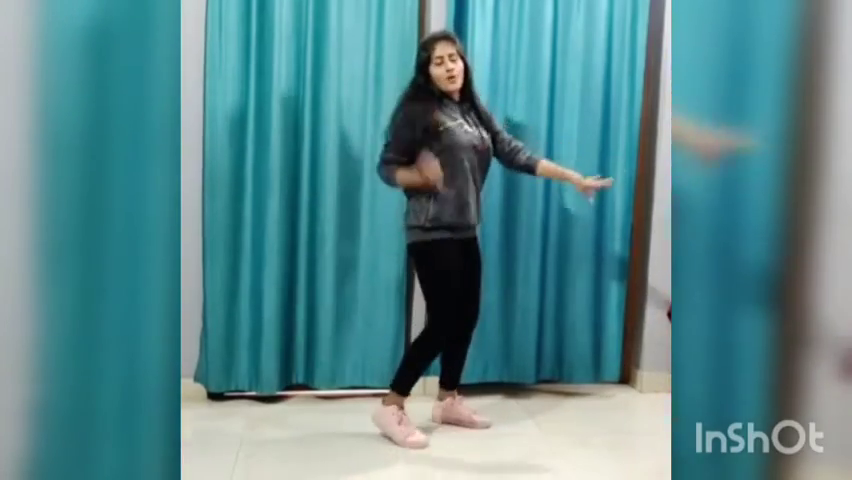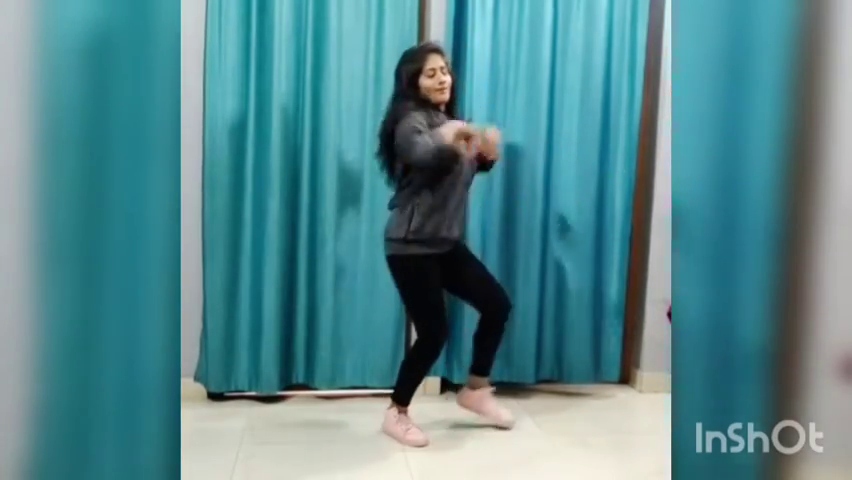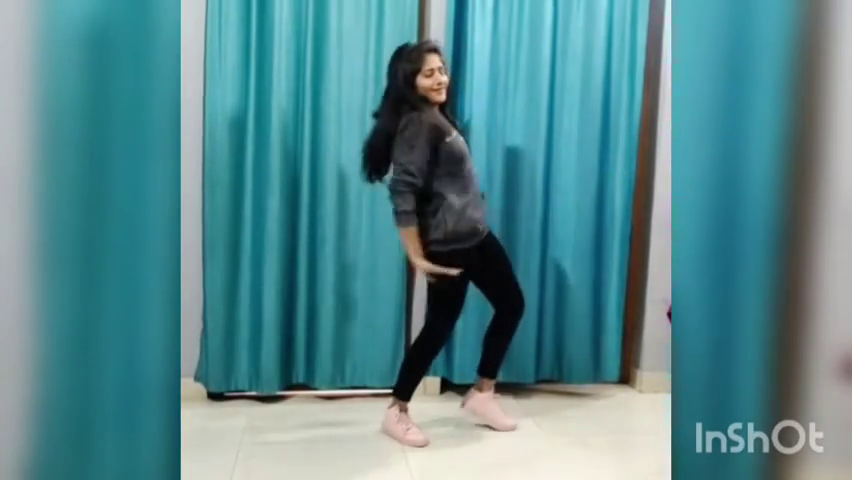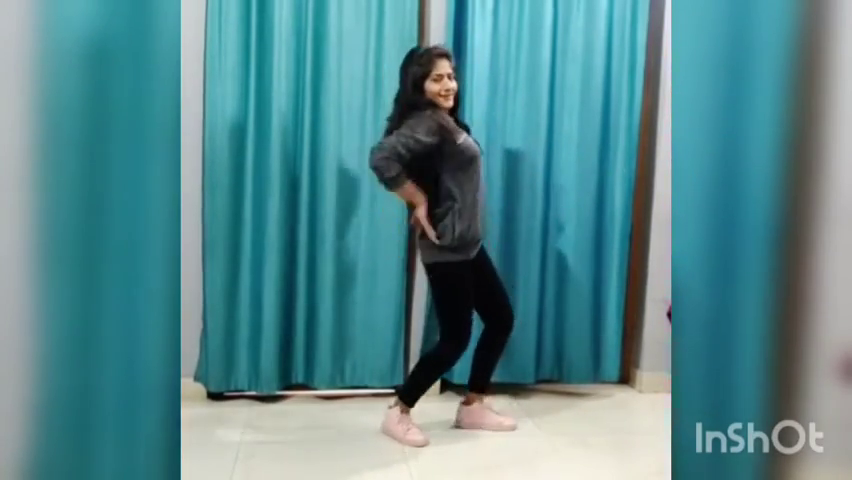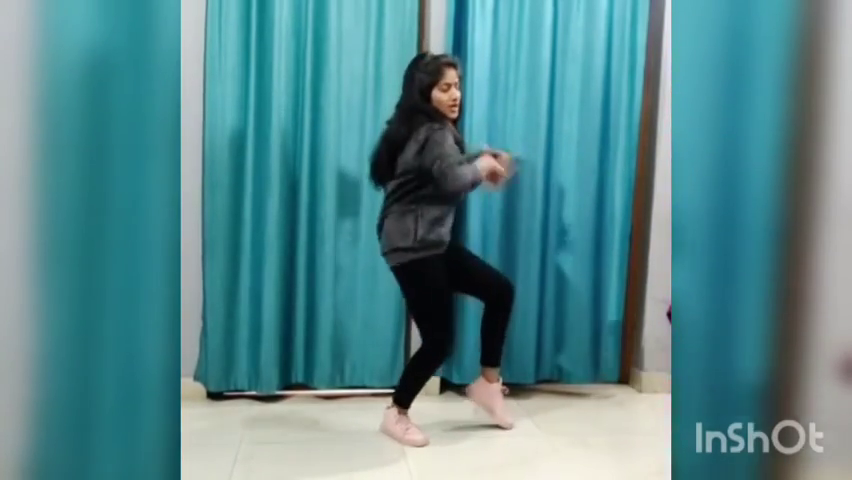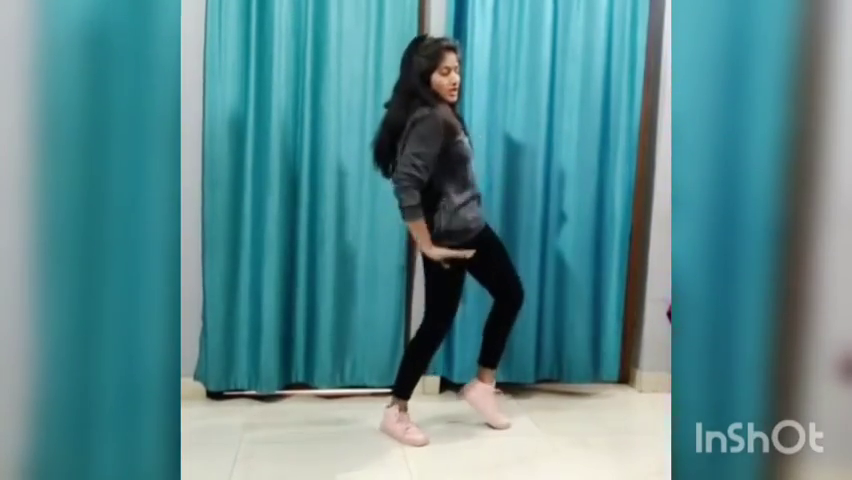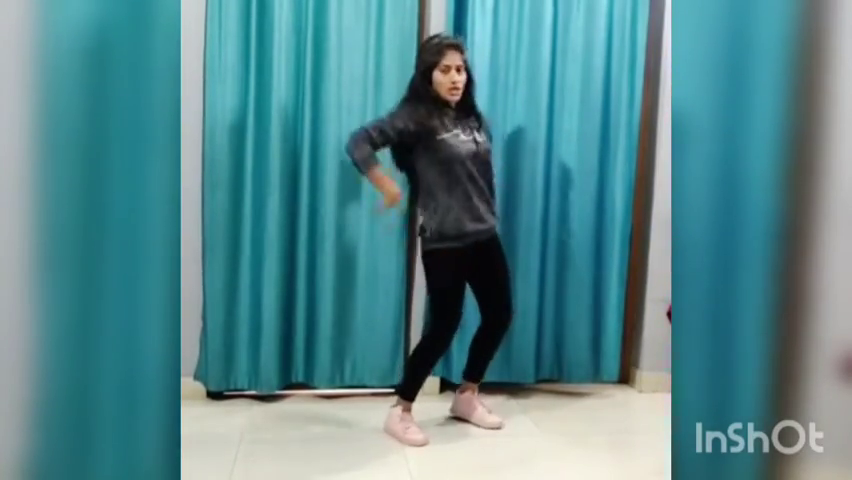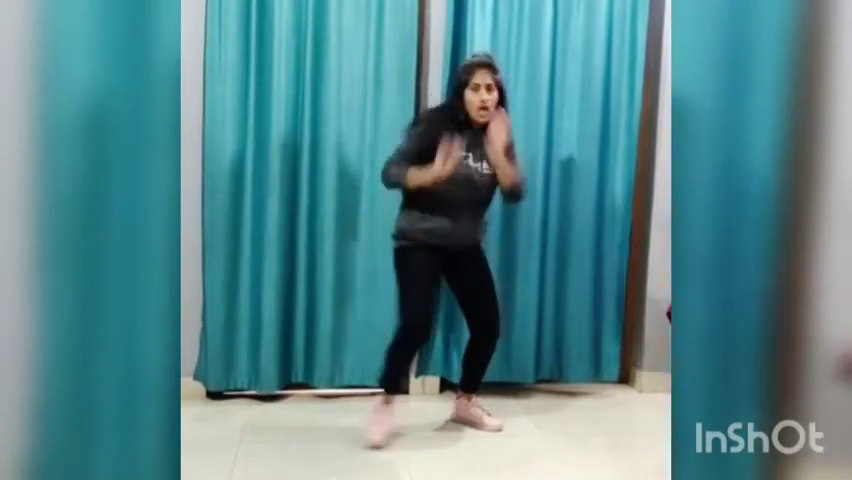
dt=0.3s
person 1, frame 1
left shoulder: (476, 112)
right shoulder: (417, 111)
left elbow: (515, 154)
right elbow: (388, 169)
left wrist: (573, 178)
right wrist: (418, 176)
left hip: (465, 232)
right hip: (431, 233)
left knee: (466, 317)
right knee: (443, 320)
left ankle: (448, 401)
right ankle: (391, 407)
person 1, frame 2
left shoulder: (447, 121)
right shoulder: (412, 118)
left elbow: (481, 161)
right elbow: (421, 151)
left wrist: (486, 146)
right wrist: (454, 130)
left hip: (446, 241)
right hip: (412, 245)
left knee: (497, 304)
right knee: (434, 331)
left ankle: (476, 389)
right ankle: (396, 414)
person 1, frame 3
left shoulder: (435, 119)
right shoulder: (415, 124)
right elbow: (404, 193)
right wrist: (416, 256)
left hip: (472, 232)
right hip: (447, 239)
left knee: (512, 302)
right knee: (440, 325)
left ankle: (481, 394)
right ankle: (397, 412)
person 1, frame 4
left shoulder: (444, 123)
right shoulder: (425, 122)
right elbow: (382, 157)
left wrist: (423, 199)
right wrist: (417, 200)
left hip: (467, 246)
right hip: (446, 250)
left knee: (501, 317)
right knee: (455, 337)
left ankle: (472, 407)
right ankle: (398, 414)
person 1, frame 5
left shoulder: (431, 131)
right shoulder: (435, 134)
left elbow: (449, 173)
right elbow: (455, 179)
left wrist: (483, 160)
right wrist: (486, 165)
left hip: (433, 245)
right hip: (413, 249)
left knee: (501, 291)
right knee: (439, 338)
left ankle: (487, 383)
right ankle: (396, 415)
person 1, frame 6
left shoulder: (443, 116)
right shoulder: (428, 120)
right elbow: (407, 185)
right wrist: (425, 244)
left hip: (472, 228)
right hip: (447, 237)
left knee: (511, 294)
right knee: (437, 322)
left ankle: (483, 385)
right ankle: (395, 412)
person 1, frame 7
left shoulder: (471, 116)
right shoulder: (416, 117)
right elbow: (359, 142)
right wrist: (385, 184)
left hip: (484, 235)
right hip: (445, 241)
left knee: (500, 314)
right knee: (443, 326)
left ankle: (466, 398)
right ankle: (400, 412)
person 1, frame 8
left shoulder: (502, 138)
right shoulder: (434, 125)
left elbow: (513, 193)
right elbow: (391, 173)
left wrist: (499, 157)
right wrist: (435, 174)
left hip: (466, 245)
right hip: (419, 242)
left knee: (488, 326)
right knee: (417, 323)
left ankle: (466, 402)
right ankle: (385, 405)
